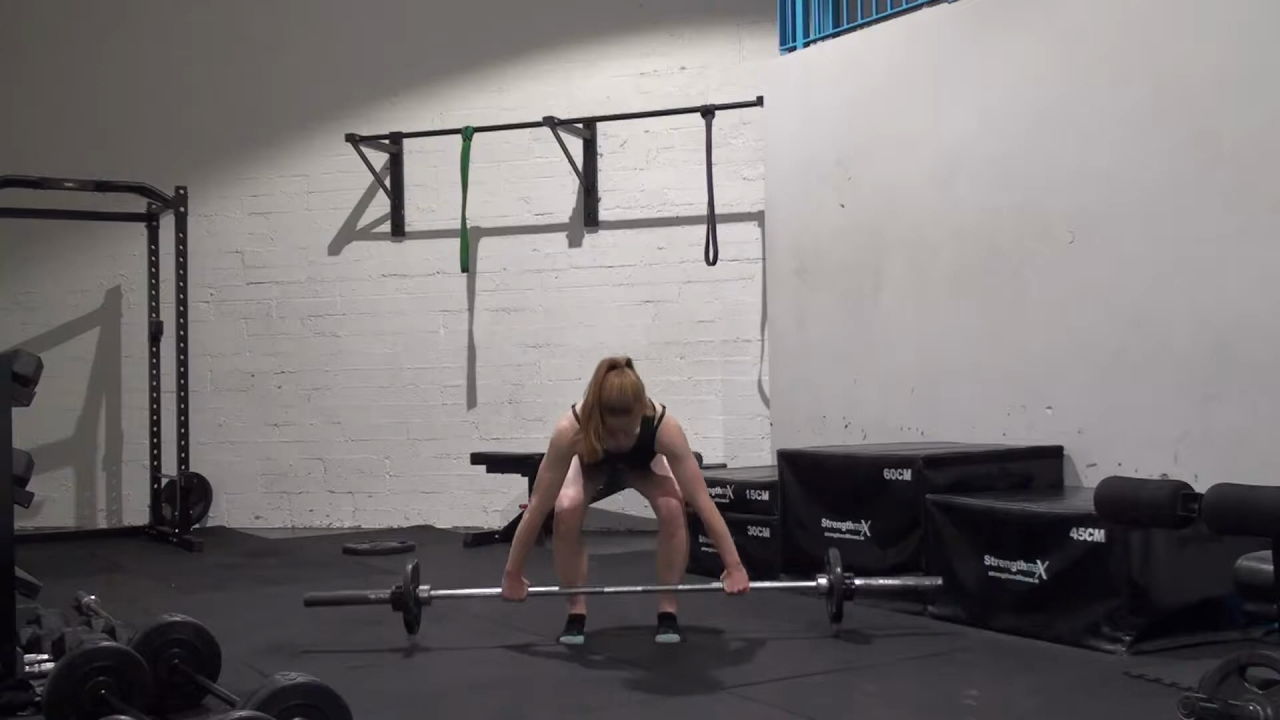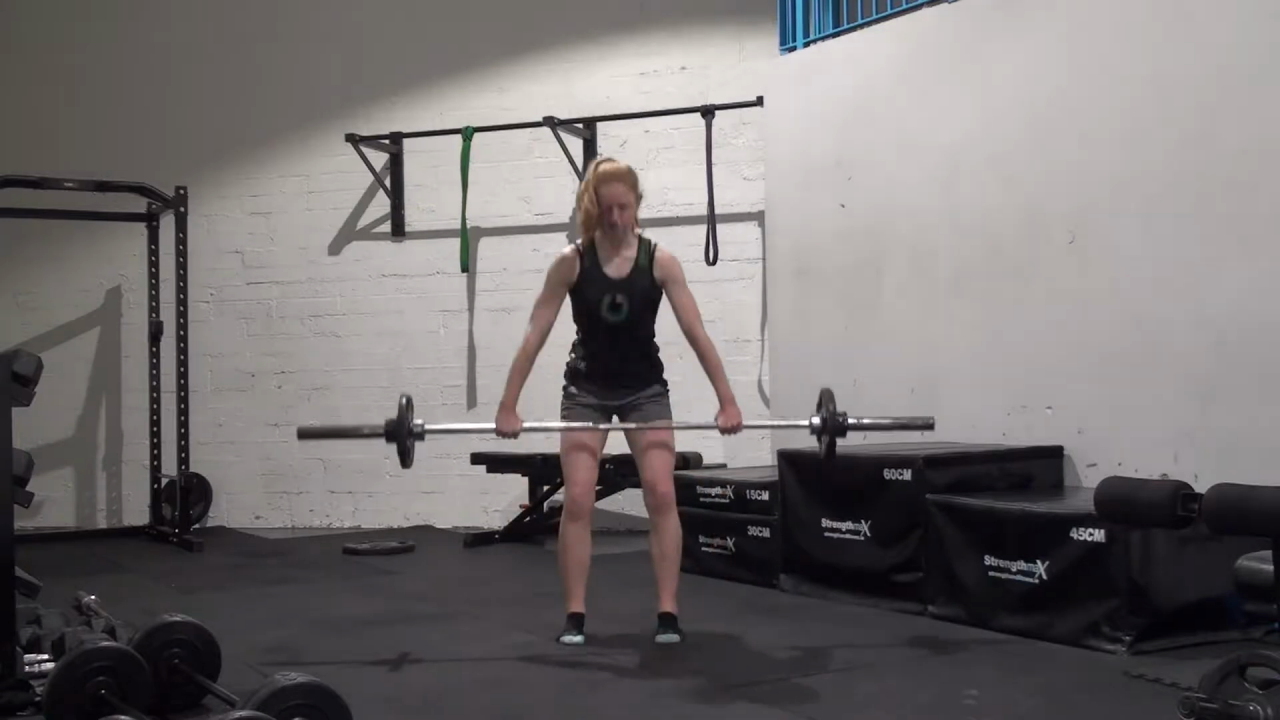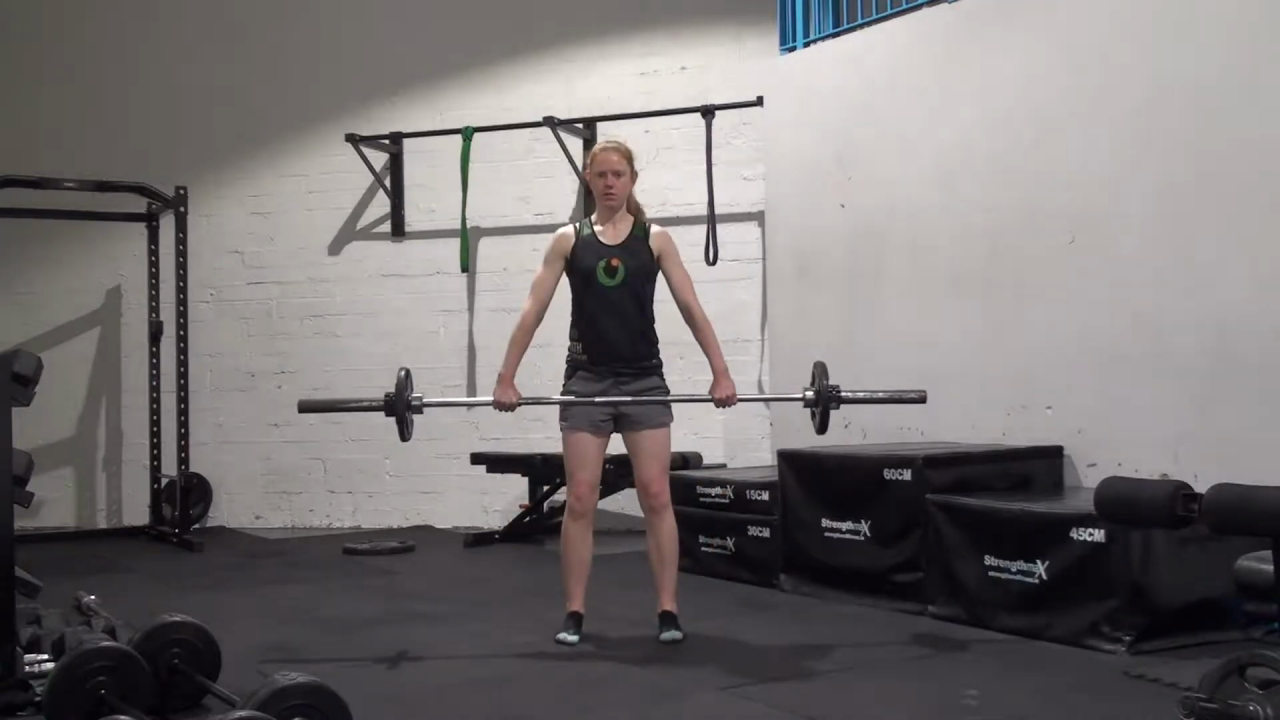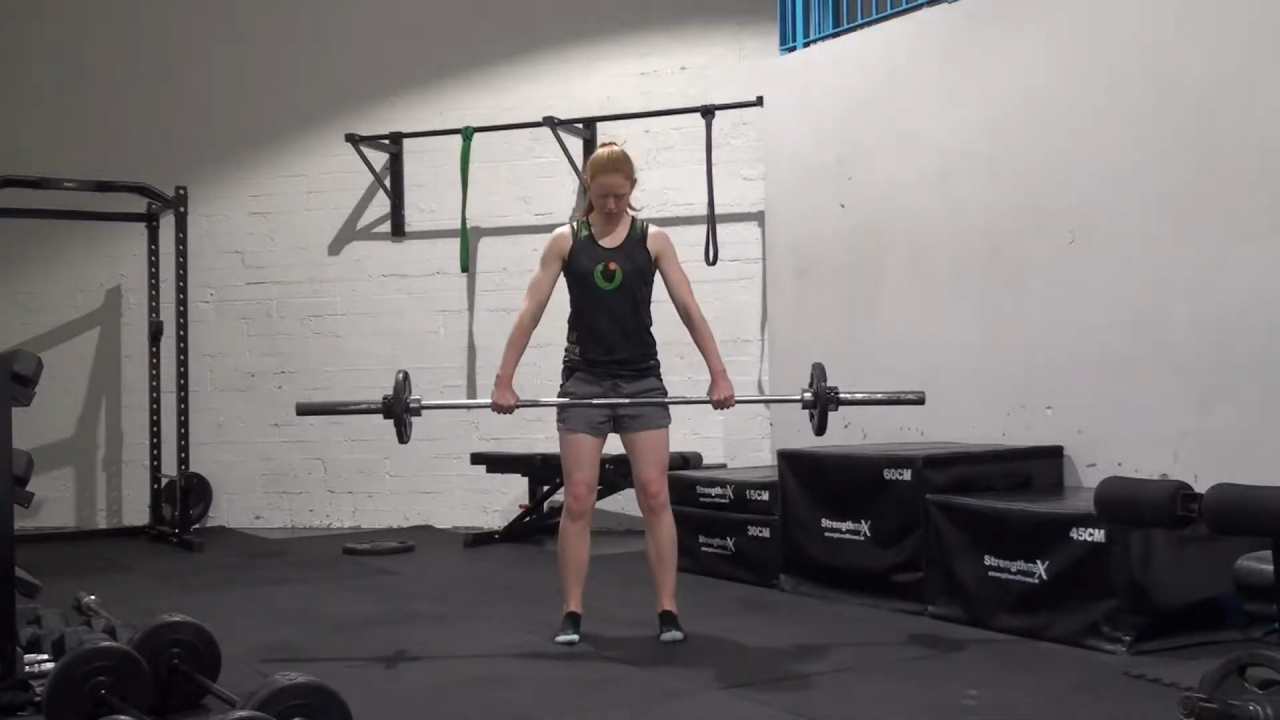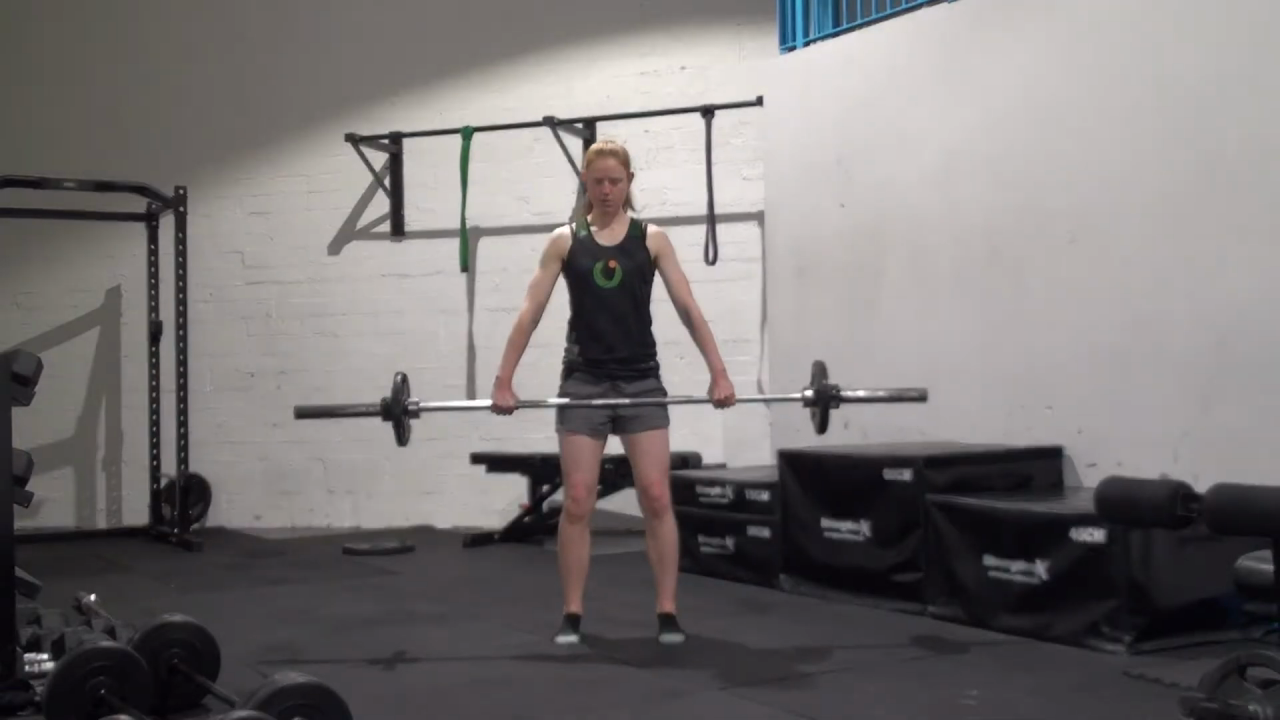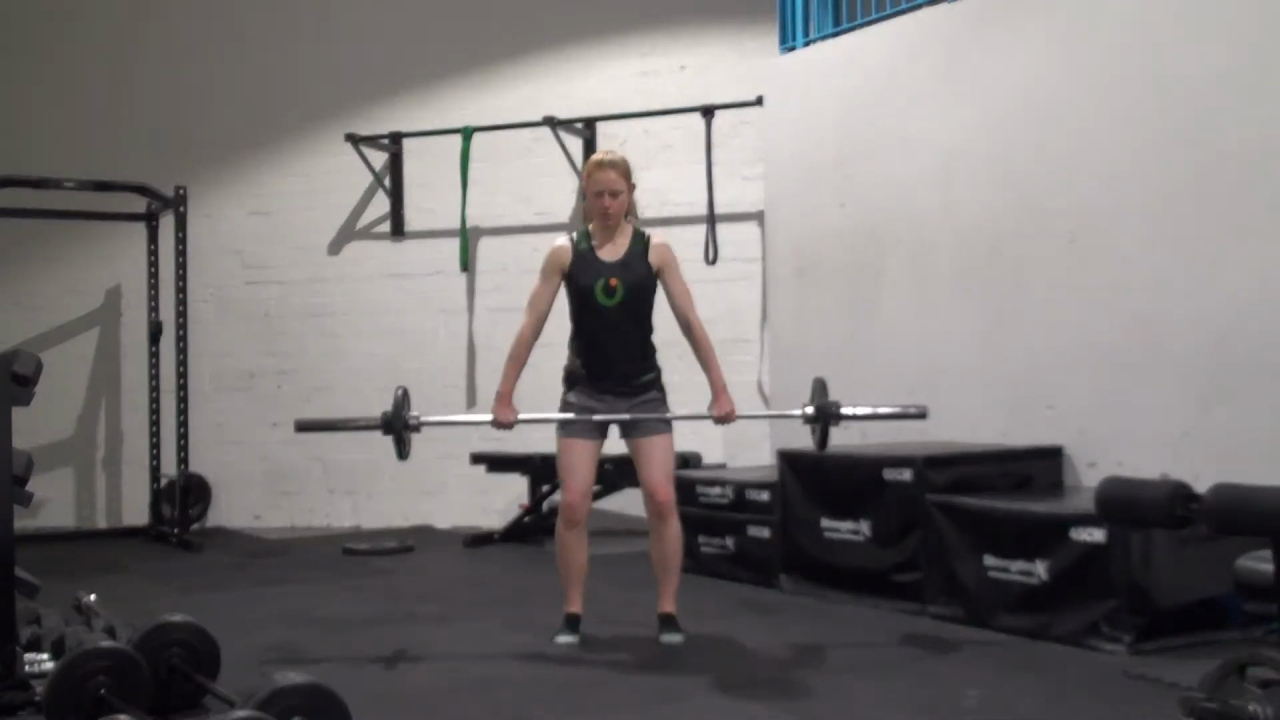
dt=0.7s
person 1, frame 1
left shoulder: (664, 427)
right shoulder: (570, 430)
left elbow: (702, 501)
right elbow: (537, 506)
left wrist: (734, 566)
right wrist: (512, 573)
left hip: (645, 462)
right hip: (590, 461)
left knee: (672, 509)
right knee: (566, 512)
left ankle: (667, 612)
right ankle: (576, 613)
person 1, frame 2
left shoulder: (660, 260)
right shoulder: (570, 262)
left elbow: (696, 334)
right elbow: (535, 336)
left wrist: (726, 401)
right wrist: (509, 405)
left hip: (645, 388)
right hip: (586, 387)
left knee: (661, 495)
right knee: (577, 500)
left ankle: (668, 613)
right ankle: (574, 615)
person 1, frame 3
left shoulder: (655, 238)
right shoulder: (568, 238)
left elbow: (691, 308)
right elbow: (534, 310)
left wrist: (721, 372)
right wrist: (506, 376)
left hip: (644, 378)
right hip: (586, 378)
left knee: (656, 495)
right knee: (580, 498)
left ankle: (668, 610)
right ankle: (574, 613)
person 1, frame 4
left shoulder: (653, 240)
right shoulder: (565, 240)
left elbow: (689, 309)
right elbow: (530, 312)
left wrist: (719, 374)
right wrist: (504, 379)
left hip: (641, 380)
right hip: (583, 380)
left knee: (655, 496)
right knee: (577, 499)
left ankle: (668, 610)
right ankle: (572, 613)
person 1, frame 5
left shoulder: (652, 238)
right shoulder: (564, 240)
left elbow: (688, 308)
right elbow: (530, 312)
left wrist: (719, 372)
right wrist: (503, 380)
left hip: (640, 379)
right hip: (583, 380)
left knee: (657, 499)
right knee: (577, 502)
left ankle: (668, 612)
right ankle: (571, 614)
person 1, frame 6
left shoulder: (655, 250)
right shoulder: (564, 252)
left elbow: (690, 323)
right elbow: (530, 326)
left wrist: (719, 389)
right wrist: (504, 395)
left hip: (643, 391)
right hip: (584, 392)
left knee: (661, 500)
right knee: (573, 505)
left ankle: (668, 614)
right ankle: (572, 616)
